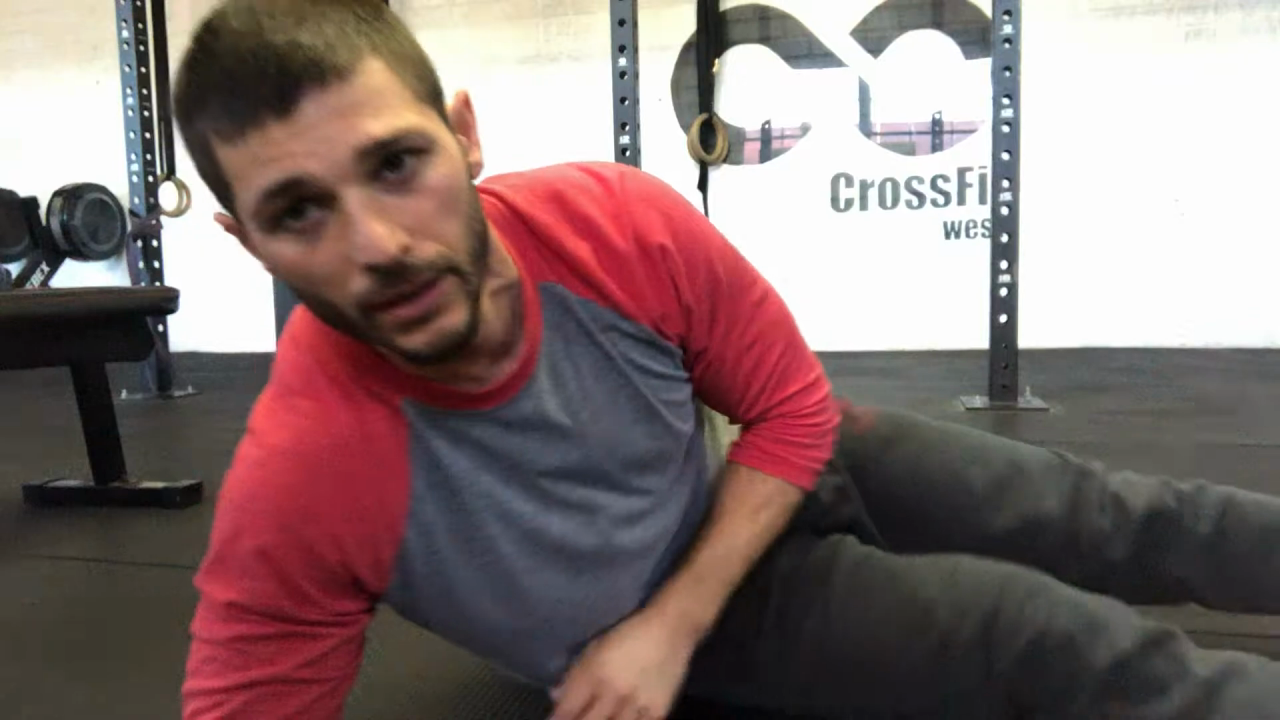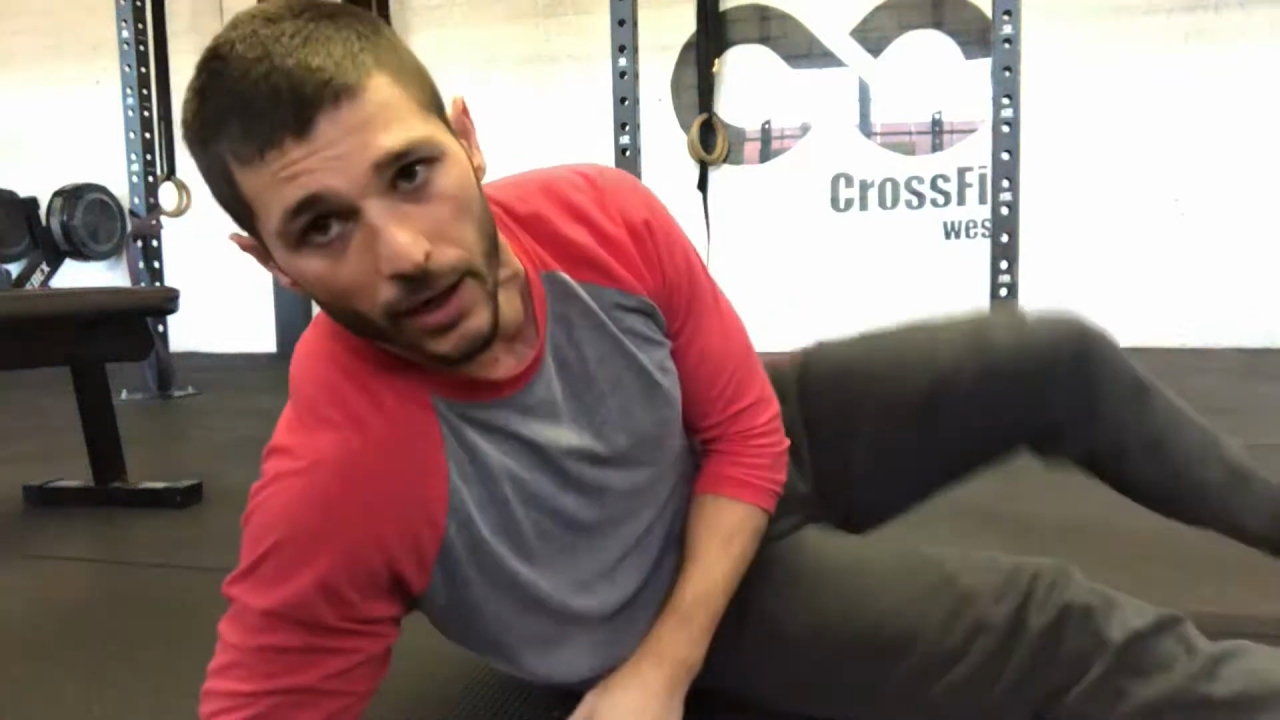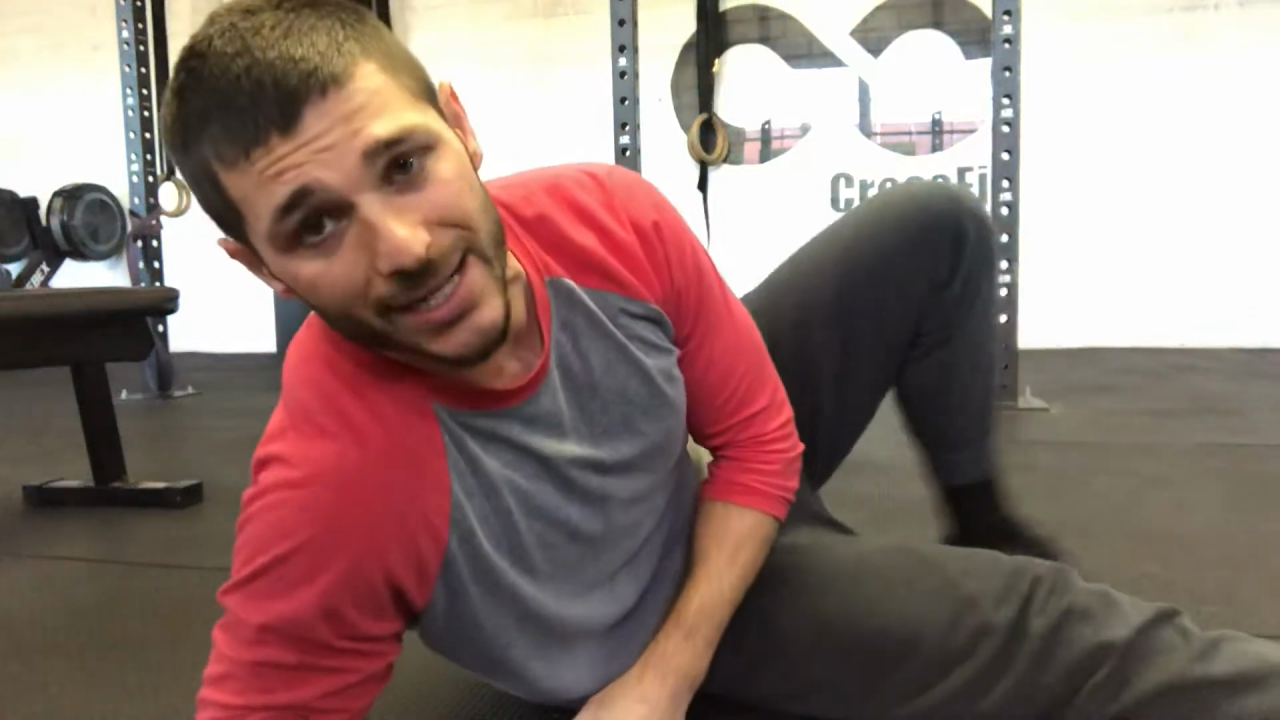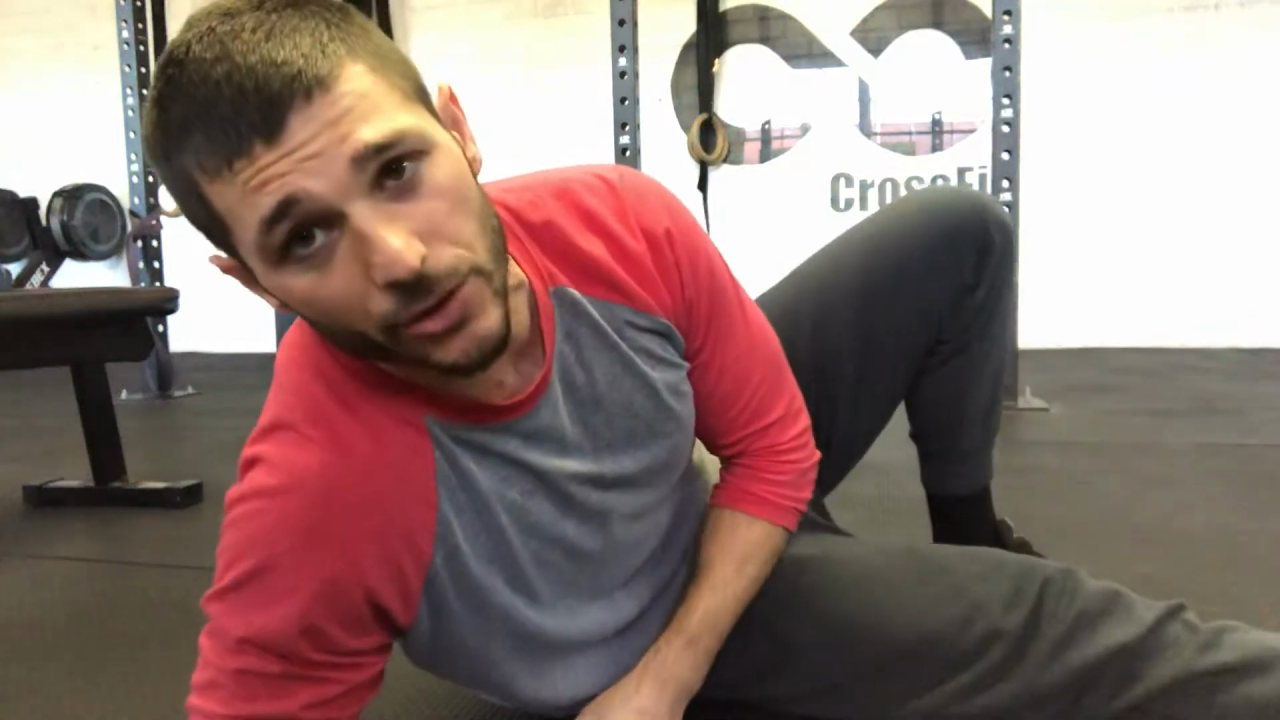
dt=0.3s
person 1, frame 1
left shoulder: (621, 224)
right shoulder: (296, 486)
left elbow: (797, 409)
left wrist: (677, 625)
left hip: (765, 483)
right hip: (636, 627)
left knee: (1113, 524)
person 1, frame 2
left shoulder: (602, 215)
right shoulder: (328, 484)
left elbow: (745, 434)
left hip: (738, 465)
right hip: (647, 601)
left knee: (1054, 355)
right knee: (1055, 631)
person 1, frame 3
left shoulder: (606, 216)
right shoulder: (322, 492)
left elbow: (757, 443)
left hip: (723, 501)
right hip: (657, 609)
left knee: (932, 226)
left ankle: (980, 524)
person 1, frame 4
left shoulder: (620, 222)
right shoulder: (305, 506)
left elbow: (775, 449)
left hip: (737, 520)
right hip: (644, 620)
left knee: (958, 233)
left ankle: (965, 533)
